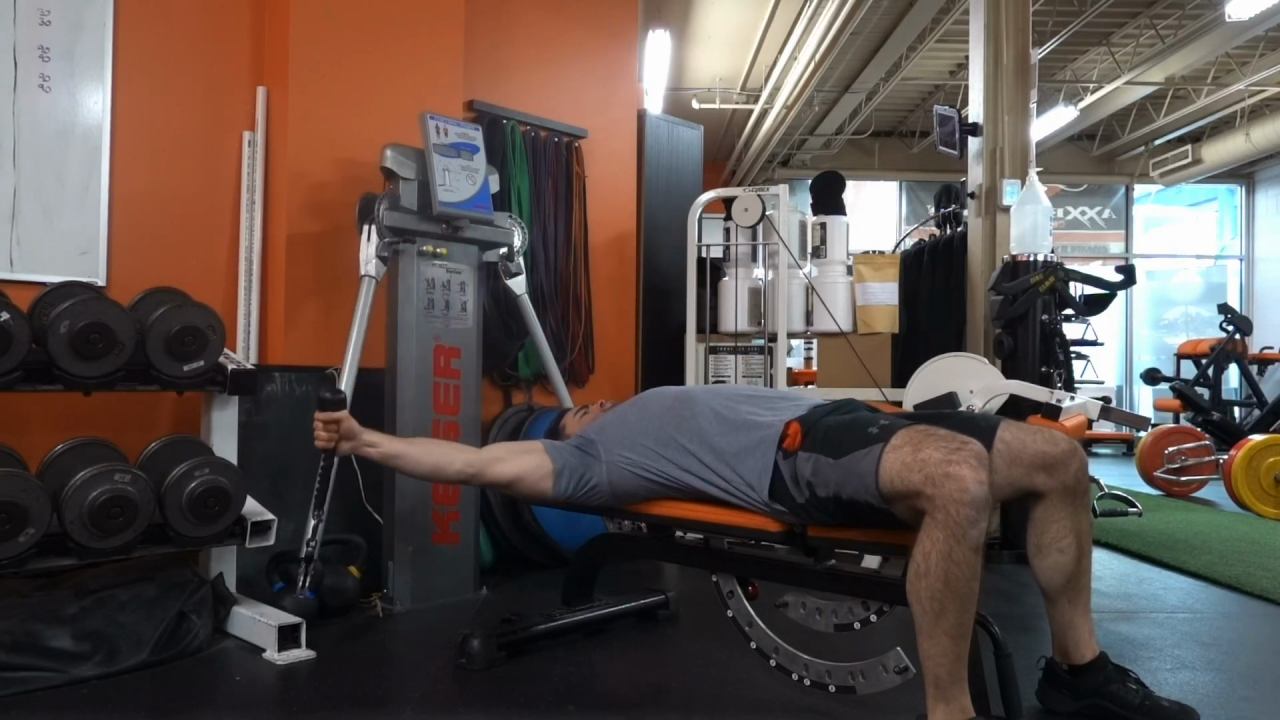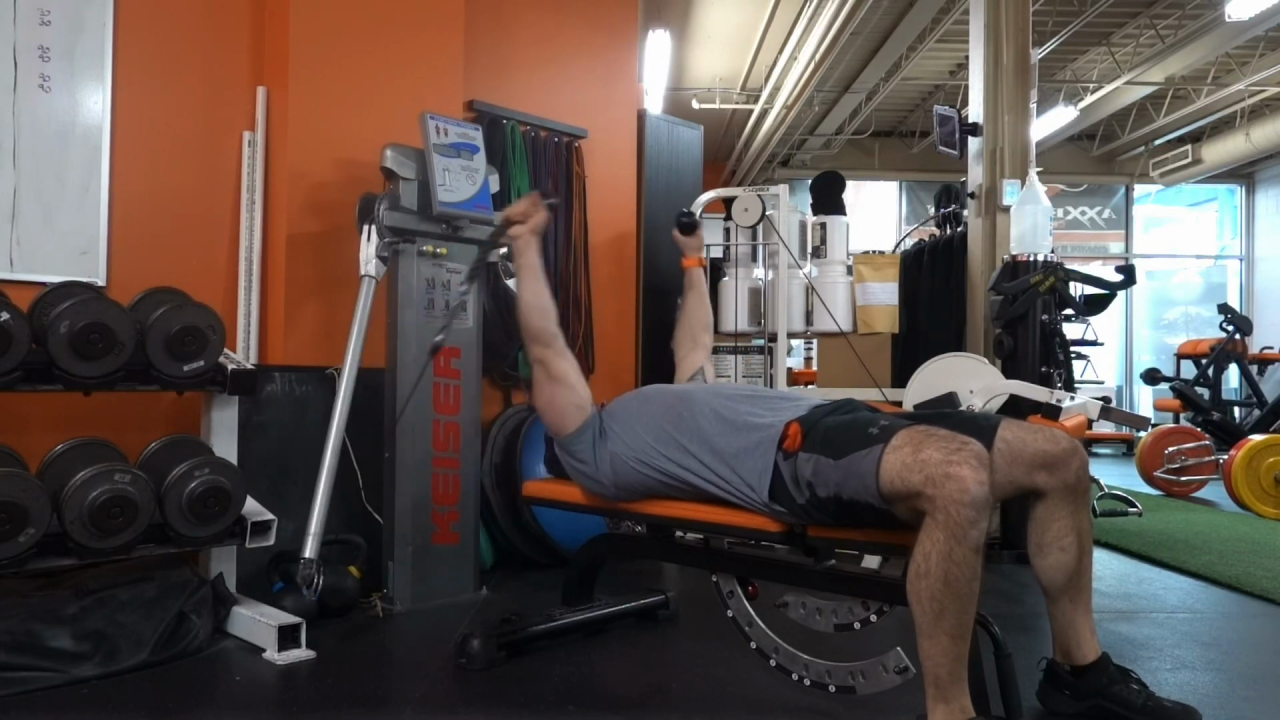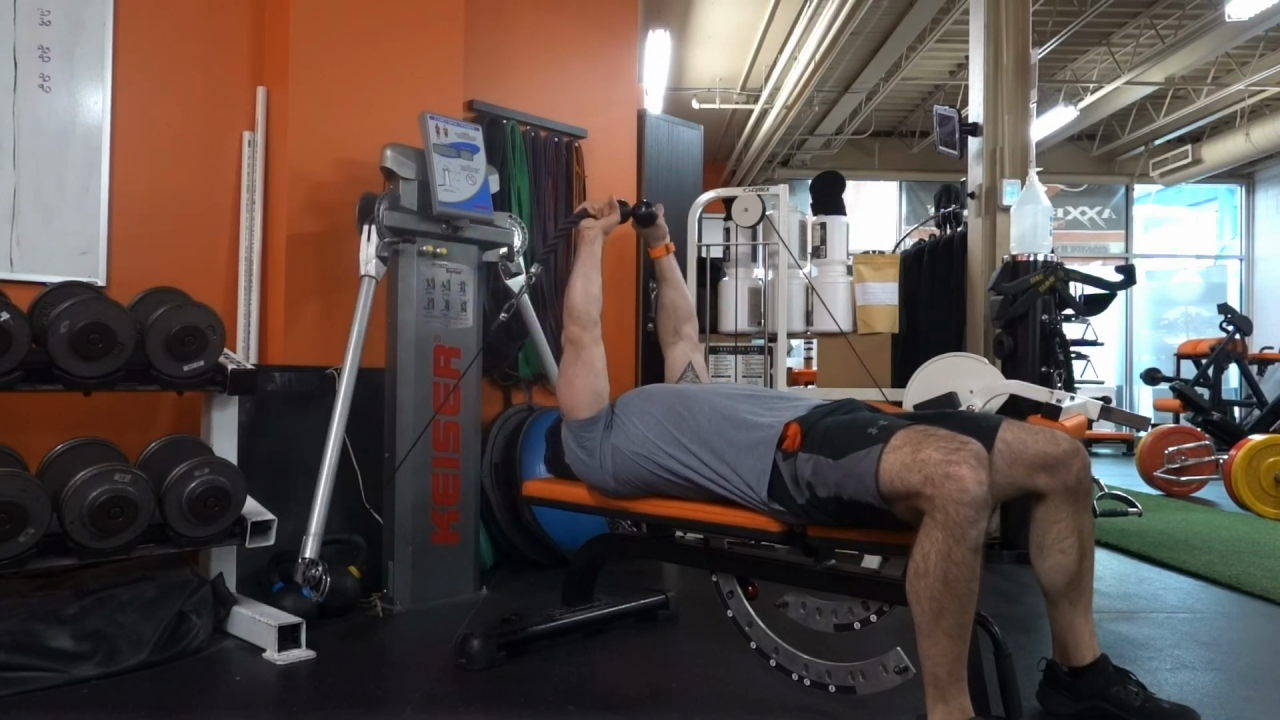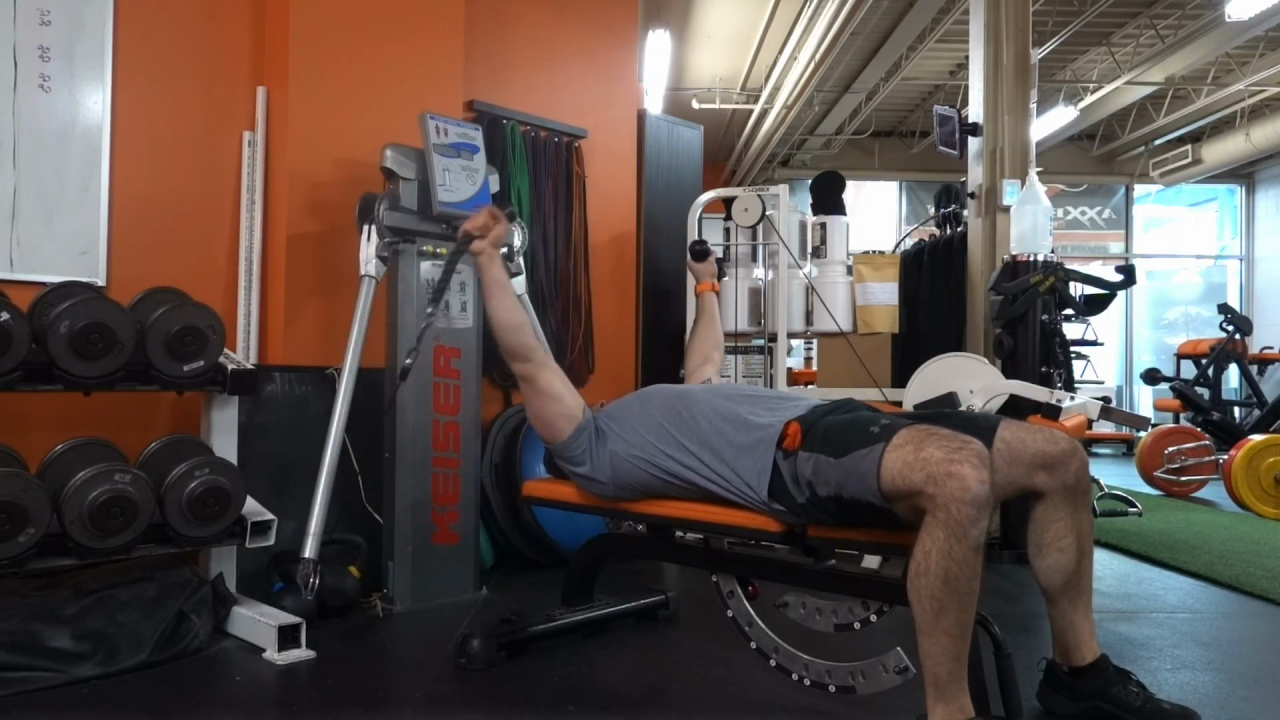
dt=0.5s
person 1, frame 1
left shoulder: (635, 417)
right shoulder: (587, 458)
right elbow: (482, 461)
left wrist: (728, 396)
right wrist: (366, 438)
left hip: (830, 415)
right hip: (791, 453)
left knee: (1058, 458)
right knee: (961, 479)
person 1, frame 2
left shoulder: (660, 405)
right shoulder: (598, 454)
left elbow: (695, 343)
right elbow: (550, 358)
left wrist: (693, 264)
right wrist: (527, 244)
left hip: (833, 422)
right hip: (793, 458)
left knee: (1060, 458)
right knee: (960, 480)
person 1, frame 3
left shoulder: (665, 403)
right shoulder: (597, 448)
left elbow: (681, 333)
right elbow: (580, 337)
left wrist: (661, 251)
right wrist: (593, 237)
left hip: (834, 418)
right hip: (789, 453)
left knee: (1060, 459)
right knee: (959, 480)
person 1, frame 4
left shoulder: (651, 410)
right shoulder: (594, 451)
left elbow: (704, 366)
right elbow: (530, 364)
left wrist: (706, 289)
right wrist: (490, 257)
left hip: (838, 416)
right hip: (790, 453)
left knee: (1059, 459)
right knee: (961, 479)
